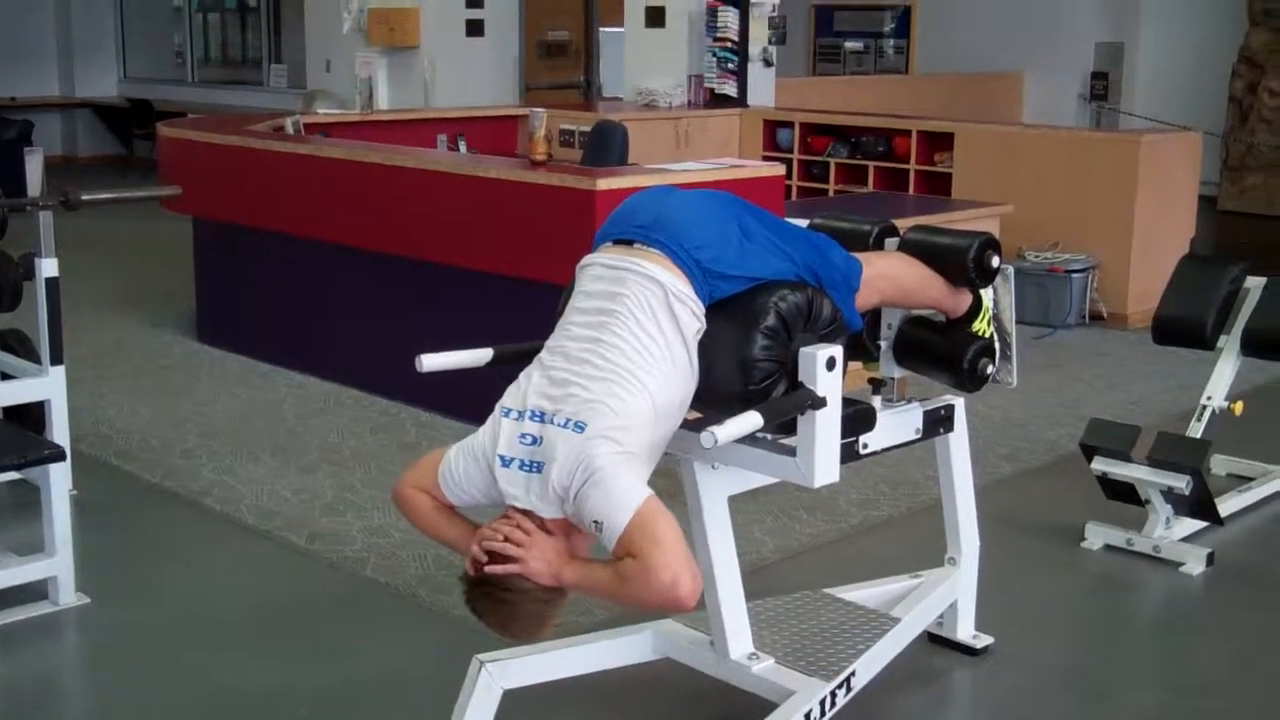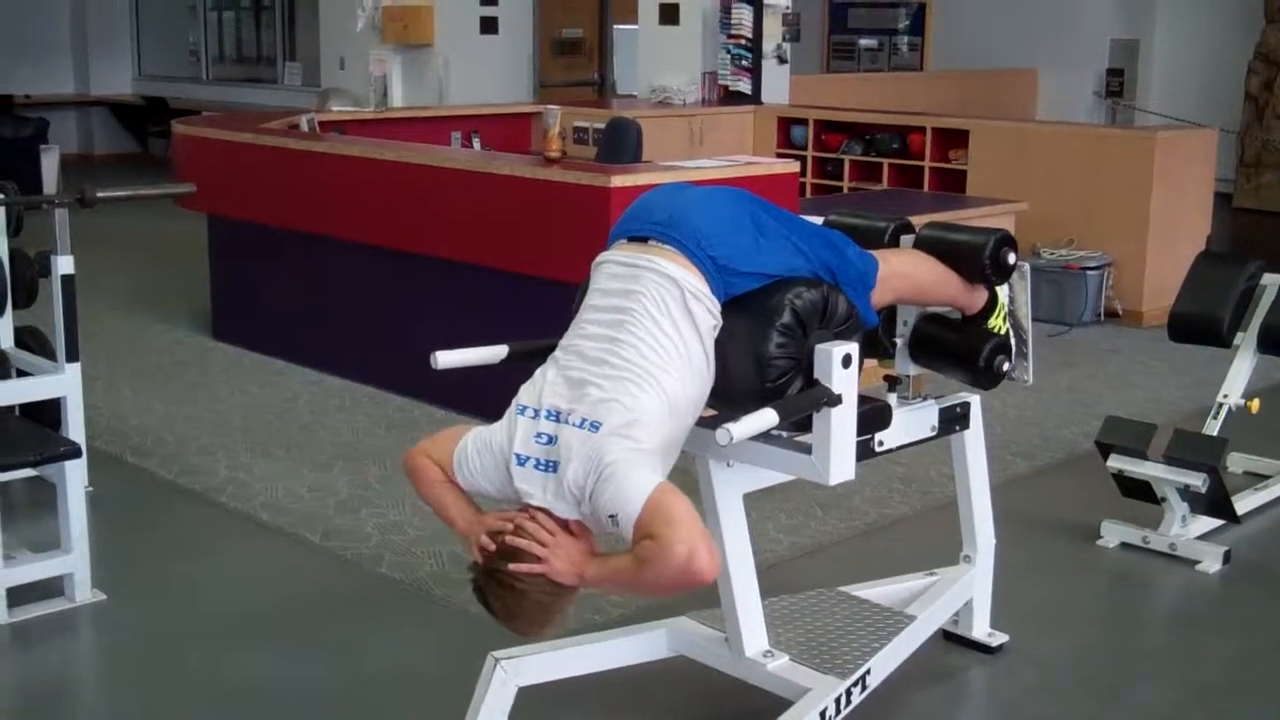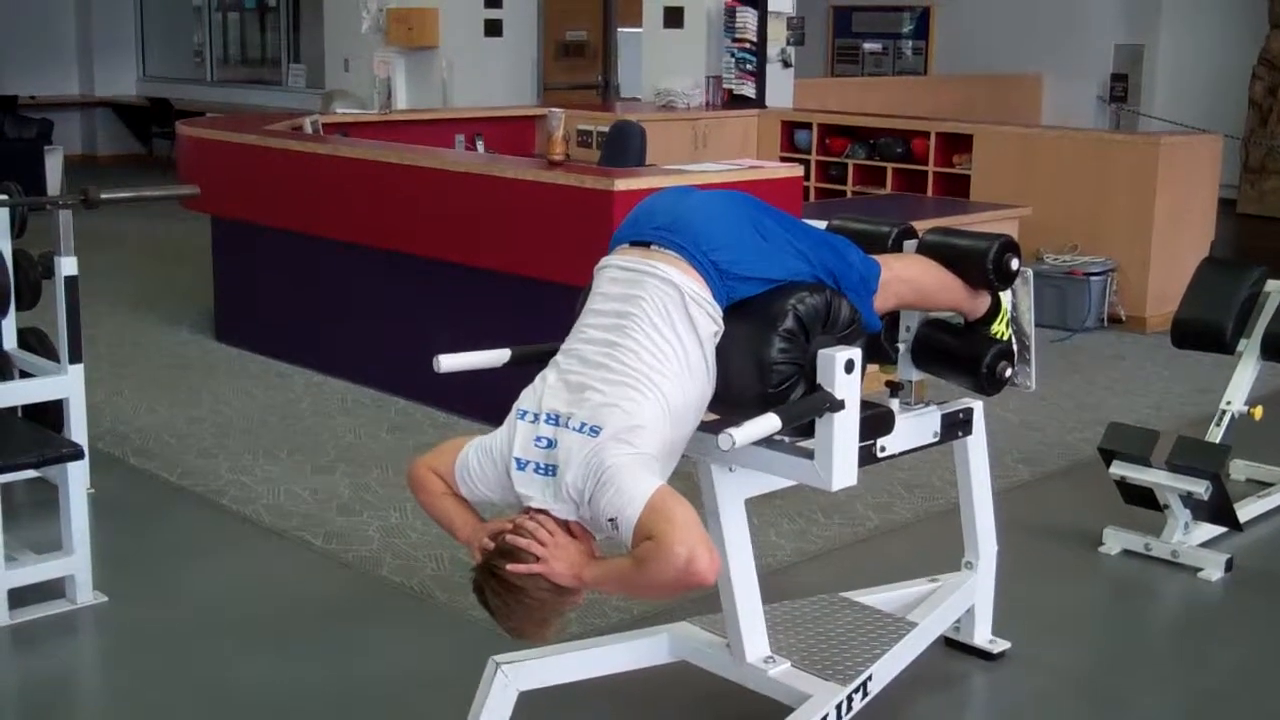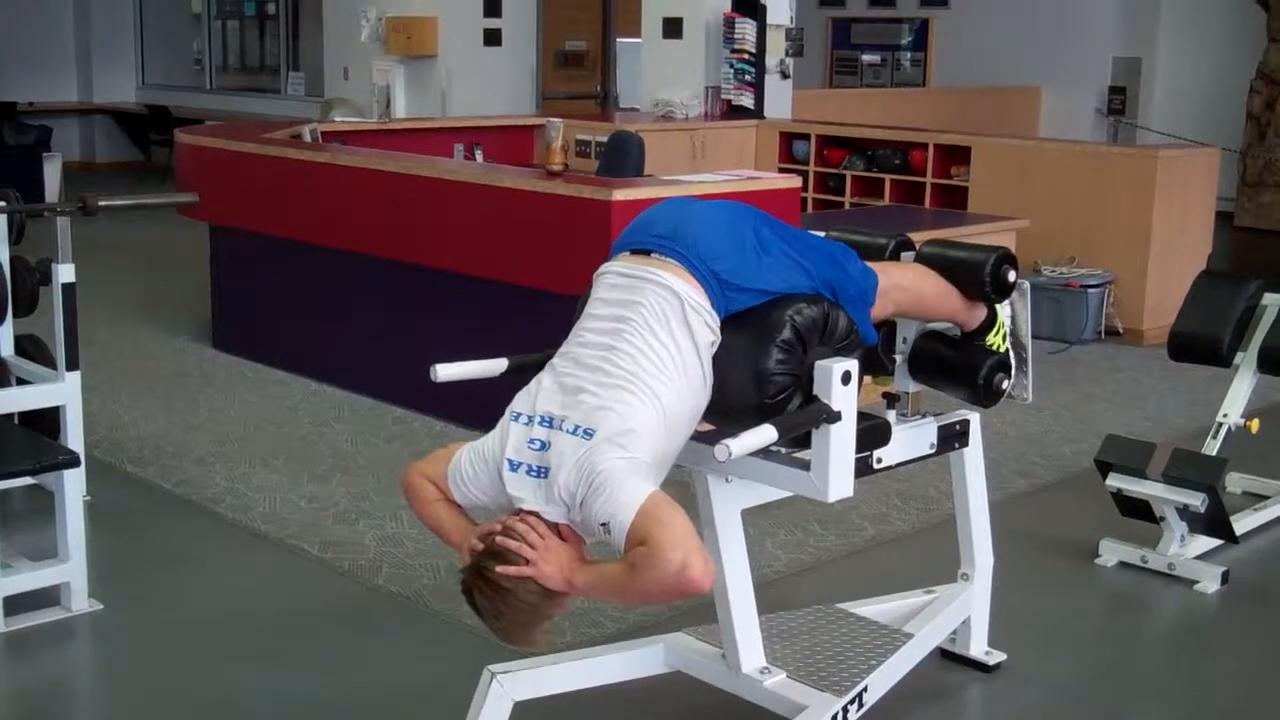
dt=0.3s
person 1, frame 1
left shoulder: (592, 472)
right shoulder: (495, 451)
left elbow: (676, 584)
right elbow: (410, 489)
left wrist: (568, 571)
right wrist: (472, 543)
left hip: (693, 243)
right hip: (629, 232)
left knee: (856, 287)
left ankle: (965, 306)
person 1, frame 2
left shoulder: (605, 471)
right shoulder: (510, 449)
left elbow: (692, 561)
right elbow: (420, 457)
left wrist: (588, 570)
right wrist: (473, 529)
left hip: (706, 245)
right hip: (643, 229)
left knee: (871, 285)
left ankle: (981, 302)
person 1, frame 3
left shoulder: (605, 474)
right shoulder: (510, 455)
left elbow: (692, 563)
right elbow: (424, 472)
left wrist: (588, 572)
right wrist: (477, 537)
left hip: (711, 246)
right hip: (647, 231)
left knee: (874, 288)
left ankle: (984, 307)
person 1, frame 4
left shoulder: (597, 478)
right shoulder: (503, 459)
left elbow: (688, 570)
right elbow: (419, 478)
left wrist: (578, 576)
right wrist: (467, 541)
left hip: (710, 257)
right hip: (648, 238)
left knee: (869, 297)
left ankle: (979, 319)
